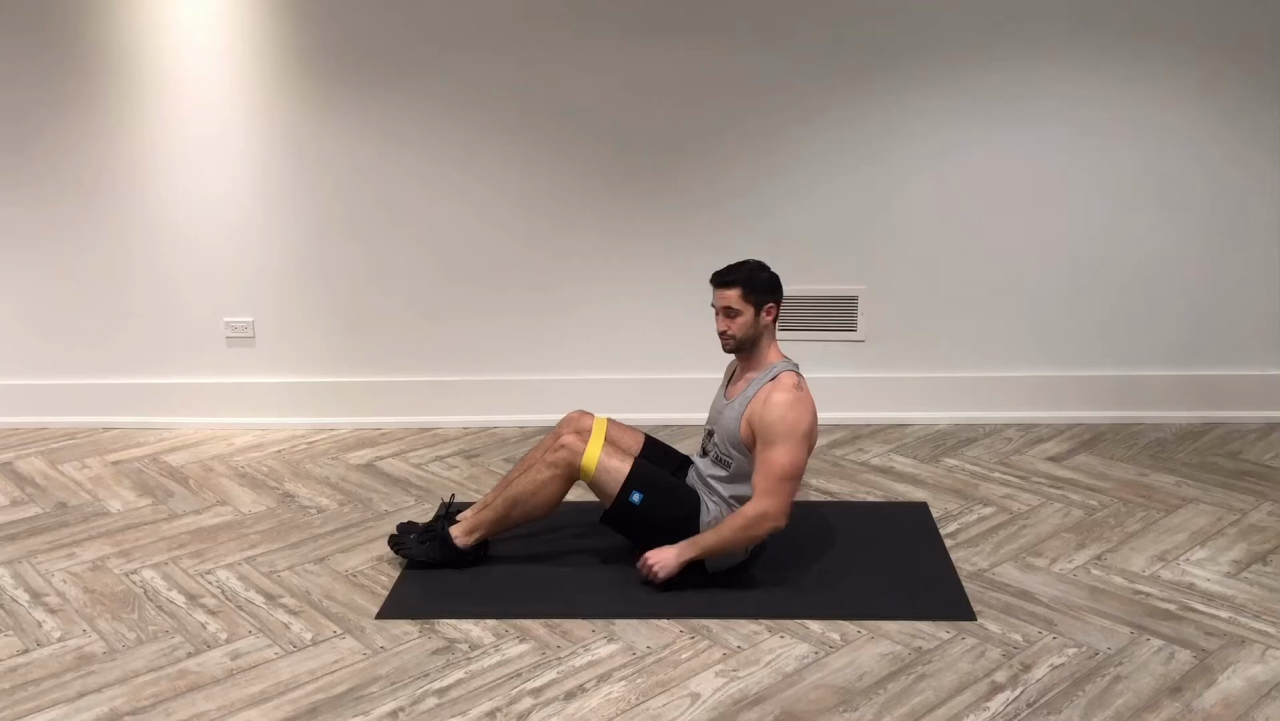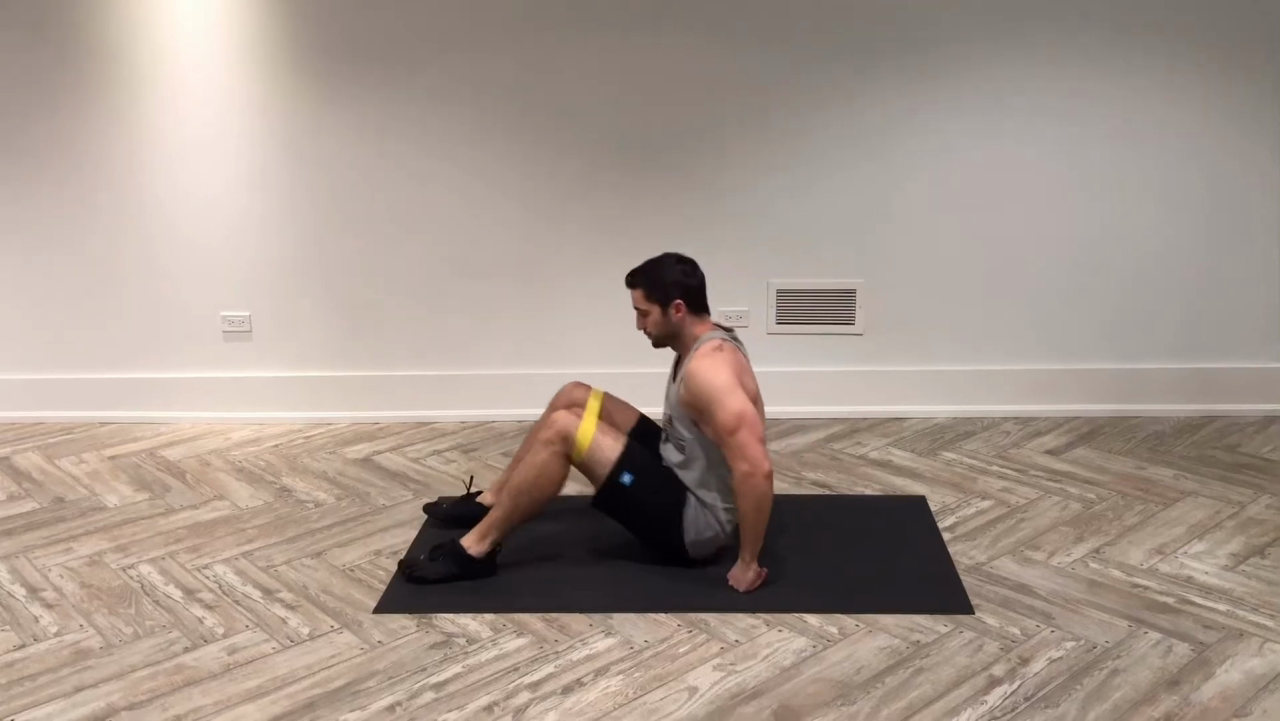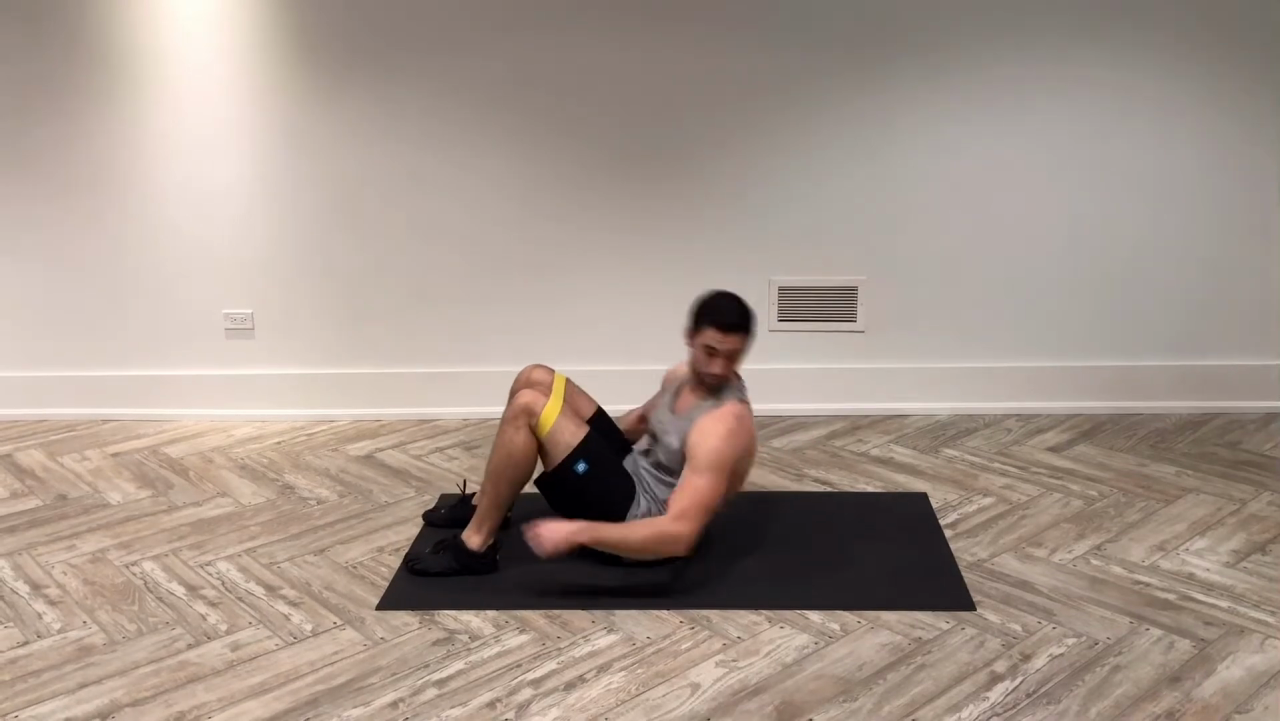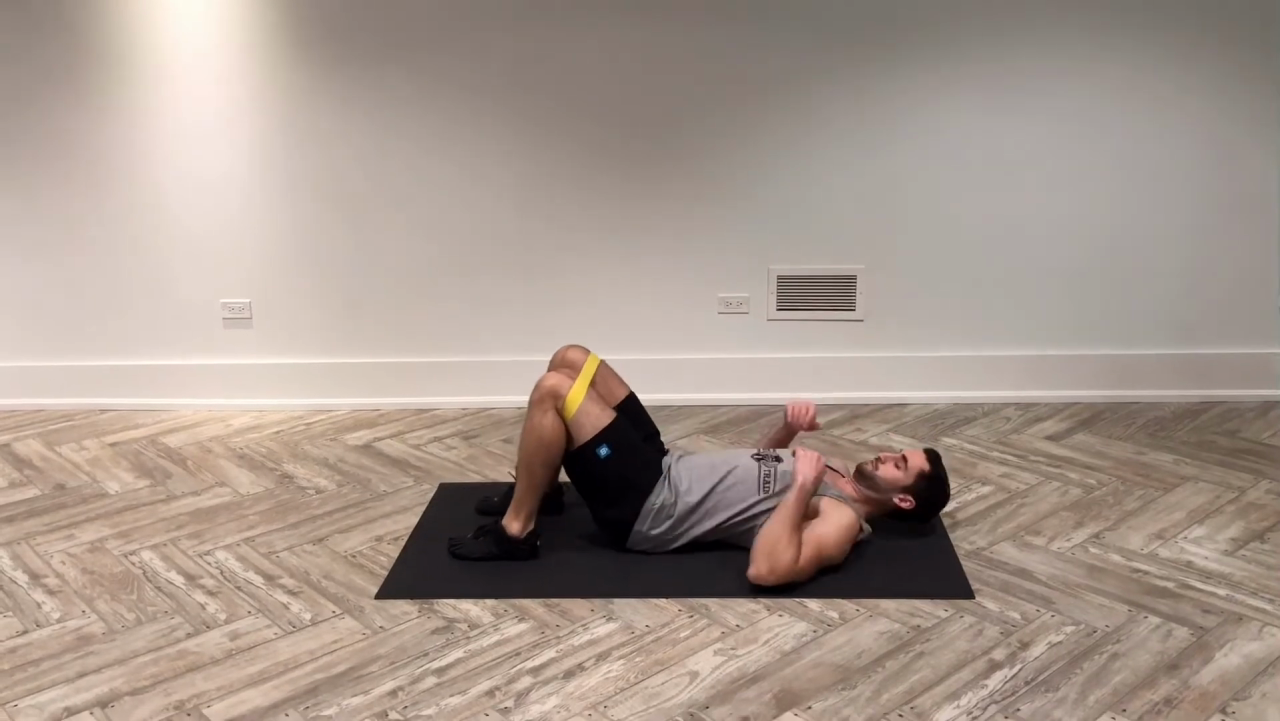
dt=0.7s
person 1, frame 1
left shoulder: (782, 398)
right shoulder: (742, 366)
left elbow: (769, 513)
left wrist: (679, 553)
left hip: (710, 525)
right hip: (698, 486)
left knee: (570, 450)
right knee: (577, 425)
left ankle: (461, 541)
right ankle: (469, 518)
person 1, frame 2
left shoulder: (708, 367)
right shoulder: (710, 341)
left elbow: (756, 469)
left wrist: (748, 564)
right wrist: (732, 501)
left hip: (694, 523)
left knee: (562, 429)
right knee: (575, 396)
left ankle: (476, 549)
right ankle: (491, 501)
person 1, frame 3
left shoulder: (725, 425)
right shoulder: (684, 377)
left elbow: (678, 535)
left wrist: (575, 532)
left hip: (637, 517)
left knee: (527, 402)
right knee: (537, 381)
left ankle: (474, 546)
right ankle: (486, 504)
person 1, frame 4
left shoulder: (841, 521)
right shoulder: (836, 473)
left elbow: (766, 570)
left wrist: (804, 487)
right wrist: (789, 427)
left hip: (646, 511)
right hip: (666, 469)
left knee: (553, 389)
right knee: (572, 358)
left ankle: (515, 531)
right ankle: (540, 489)
